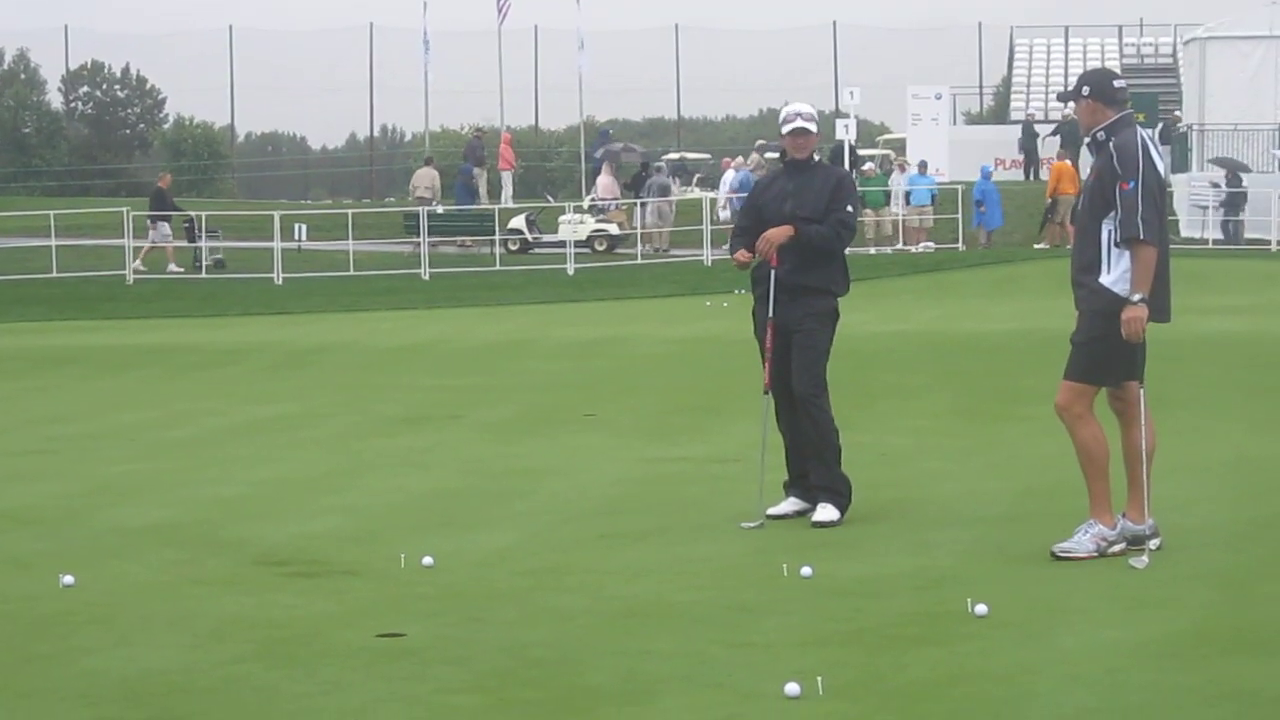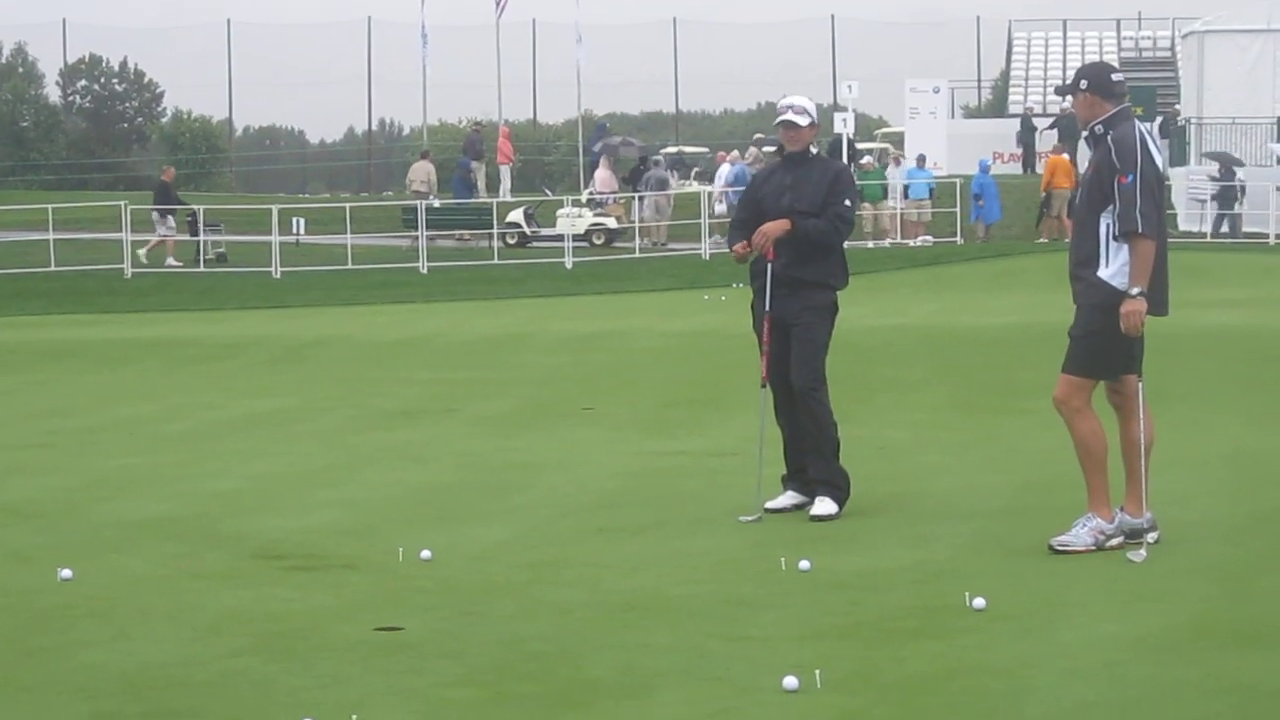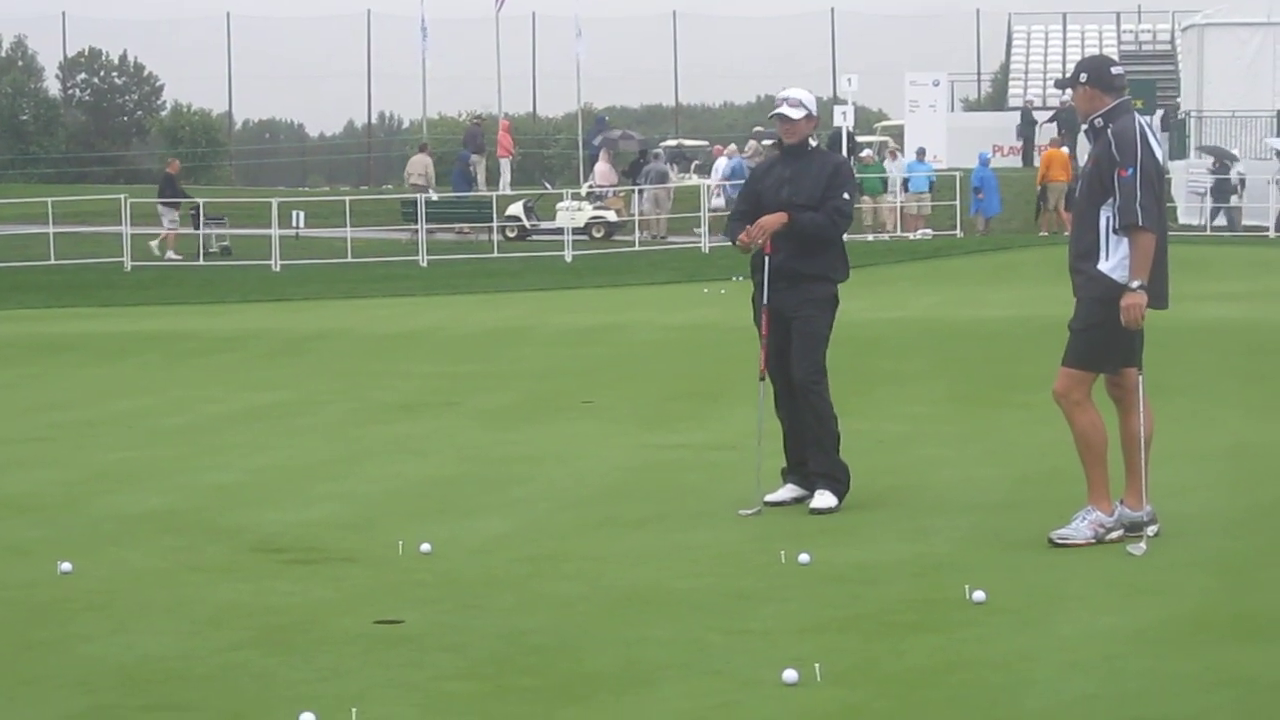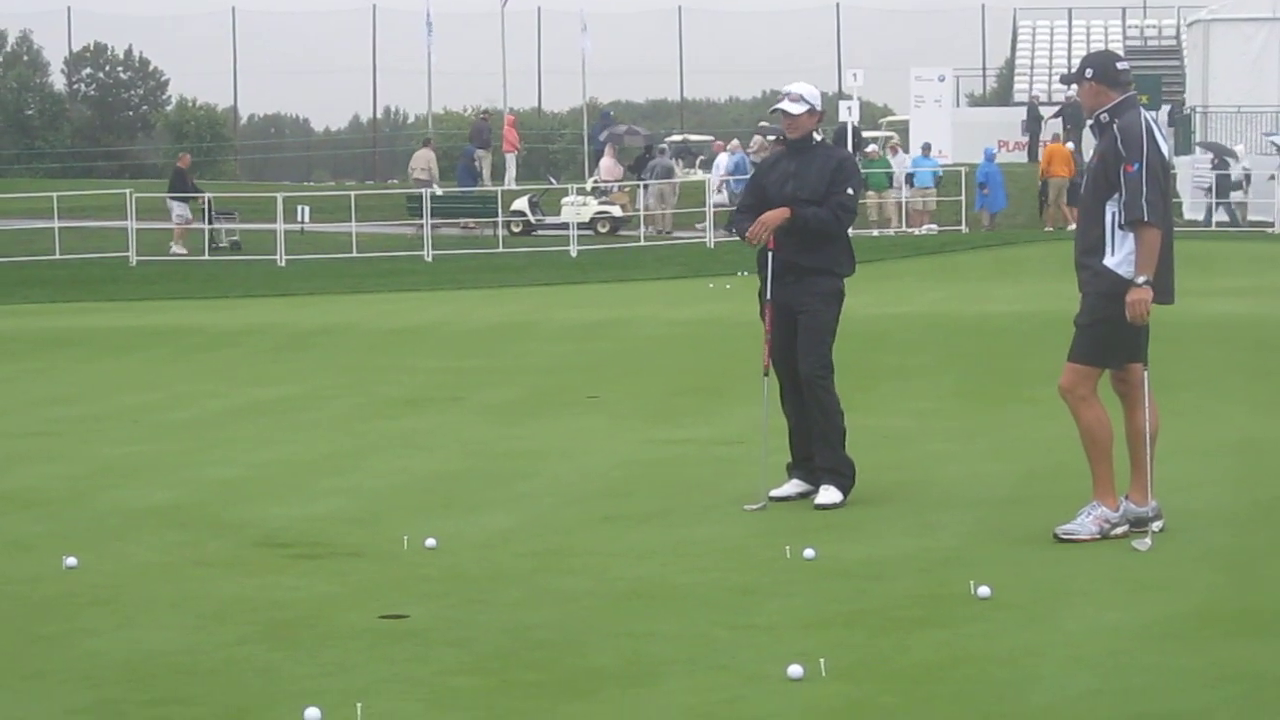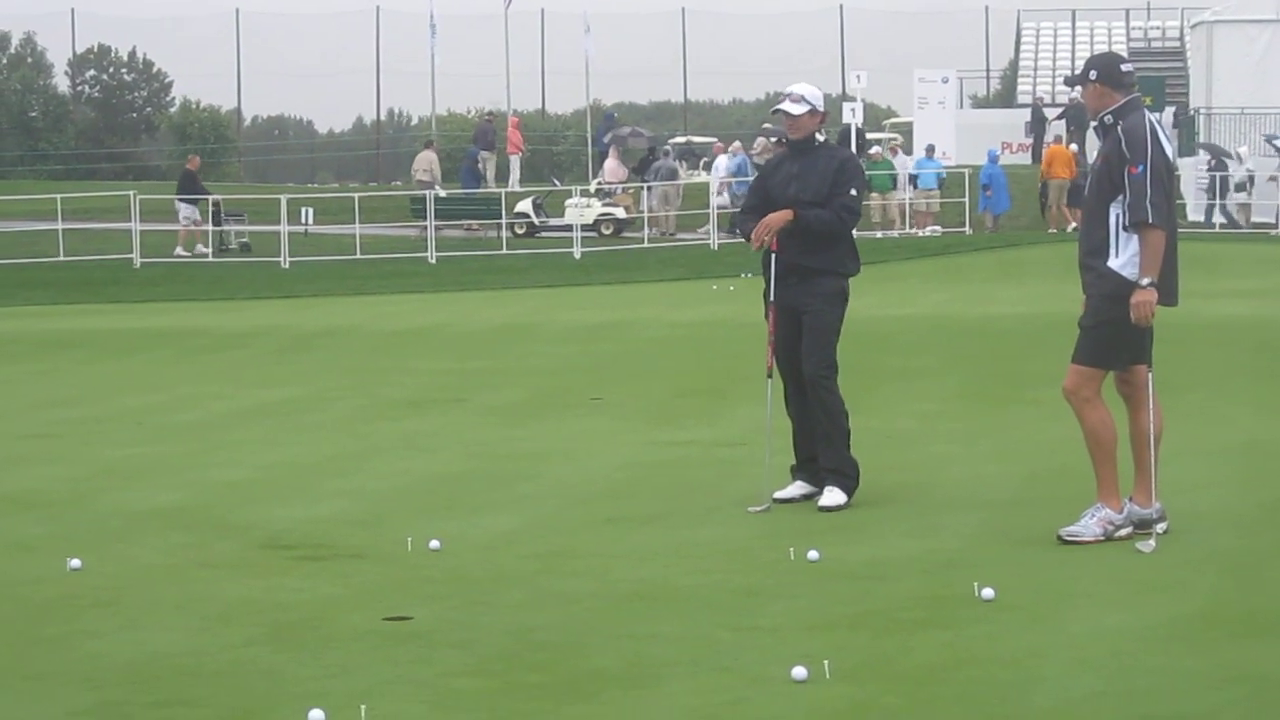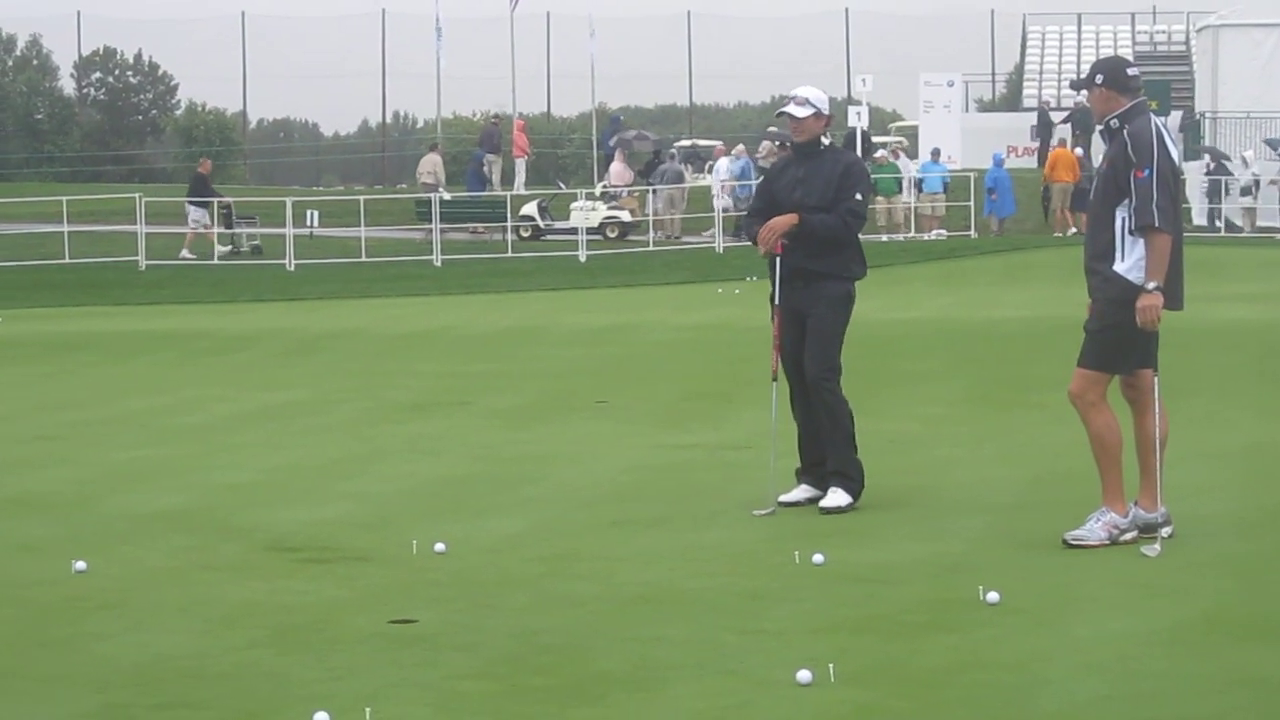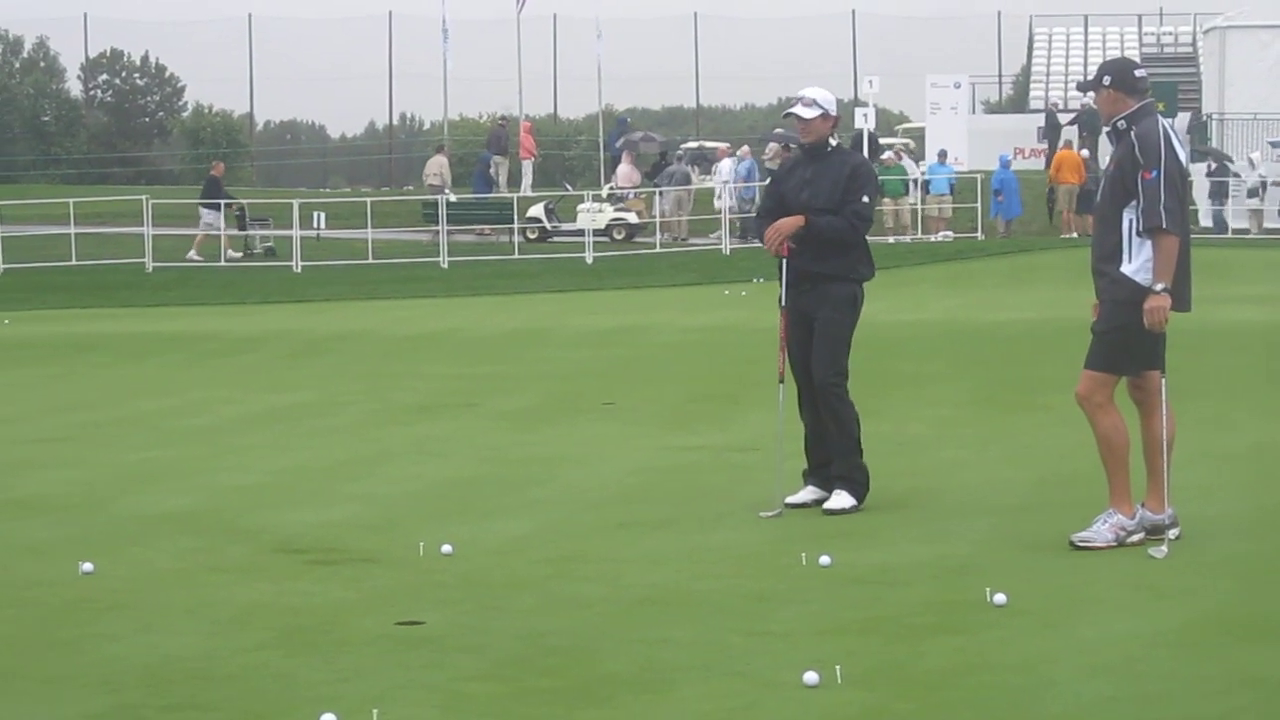
dt=0.1s
person 1, frame 1
left shoulder: (1127, 149)
right shoulder: (1117, 147)
left elbow: (1144, 232)
left wrist: (1138, 298)
left hip: (1118, 300)
right hip: (1112, 298)
left knee: (1072, 403)
right knee: (1125, 403)
left ankle: (1105, 525)
right ankle: (1137, 522)
person 1, frame 2
left shoulder: (1124, 143)
right shoulder: (1115, 141)
left elbow: (1143, 225)
left wrist: (1136, 293)
left hip: (1116, 293)
right hip: (1110, 292)
left knee: (1070, 397)
right knee: (1123, 397)
left ankle: (1102, 518)
right ankle: (1135, 515)
person 1, frame 3
left shoulder: (1124, 136)
right shoulder: (1114, 134)
left elbow: (1143, 218)
left wrist: (1137, 285)
left hip: (1116, 287)
right hip: (1110, 285)
left knee: (1070, 389)
right knee: (1123, 390)
left ankle: (1103, 511)
right ankle: (1135, 509)
person 1, frame 4
left shoulder: (1131, 132)
right shoulder: (1120, 130)
left elbow: (1149, 214)
left wrist: (1142, 282)
left hip: (1122, 282)
right hip: (1115, 281)
left knee: (1076, 385)
right knee: (1129, 386)
left ankle: (1108, 507)
right ankle: (1140, 504)
person 1, frame 5
left shoulder: (1135, 133)
right shoulder: (1123, 131)
left elbow: (1153, 215)
left wrist: (1147, 283)
left hip: (1126, 283)
right hip: (1119, 282)
left knee: (1080, 387)
right knee: (1133, 387)
left ankle: (1112, 509)
right ankle: (1144, 506)
person 1, frame 6
left shoulder: (1141, 137)
right shoulder: (1129, 135)
left elbow: (1159, 220)
left wrist: (1153, 287)
left hip: (1133, 288)
right hip: (1124, 286)
left knee: (1086, 391)
right knee: (1139, 391)
left ankle: (1117, 513)
right ankle: (1149, 510)
person 1, frame 7
left shoulder: (1148, 138)
right shoulder: (1136, 137)
left elbow: (1166, 221)
left wrist: (1161, 288)
left hip: (1139, 289)
right hip: (1131, 288)
left knee: (1093, 392)
right knee: (1146, 393)
left ankle: (1124, 515)
right ankle: (1156, 512)
person 2, frame 1
left shoulder: (836, 181)
right shoulder: (765, 185)
left elbow: (840, 234)
right elbow: (742, 233)
left wrist: (793, 231)
right wrist: (741, 252)
left hip: (815, 302)
right hip: (769, 301)
left knee: (809, 391)
right knee: (783, 395)
left ankle: (831, 493)
right ankle: (802, 489)
person 2, frame 2
left shoulder: (835, 174)
right shoulder: (764, 178)
left elbow: (838, 228)
right elbow: (740, 225)
left wrist: (790, 225)
right wrist: (740, 245)
left hip: (813, 295)
right hip: (769, 295)
left knee: (808, 385)
right knee: (782, 389)
left ankle: (830, 486)
right ankle: (799, 482)
person 2, frame 3
left shoulder: (834, 167)
right shoulder: (764, 171)
left elbow: (836, 222)
right elbow: (739, 217)
left wrist: (787, 219)
right wrist: (742, 236)
left hip: (814, 288)
right hip: (769, 288)
left knee: (809, 378)
right knee: (783, 382)
left ankle: (830, 480)
right ankle: (800, 475)
person 2, frame 4
left shoulder: (839, 162)
right shoulder: (770, 165)
left elbow: (839, 216)
right elbow: (744, 212)
left wrist: (789, 214)
right wrist: (750, 230)
left hip: (820, 282)
right hip: (777, 282)
left knee: (815, 373)
right knee: (789, 377)
left ankle: (836, 475)
right ankle: (805, 470)
person 2, frame 5
left shoulder: (842, 162)
right shoulder: (774, 166)
left elbow: (843, 218)
right elbow: (748, 213)
left wrist: (792, 216)
right wrist: (755, 232)
left hip: (824, 282)
right hip: (781, 283)
left knee: (818, 373)
right knee: (793, 378)
left ankle: (839, 476)
right ankle: (809, 472)
person 2, frame 6
left shoulder: (847, 166)
right shoulder: (781, 169)
left elbow: (848, 221)
right elbow: (755, 216)
left wrist: (797, 220)
right wrist: (762, 235)
left hip: (830, 285)
right hip: (788, 285)
left knee: (821, 376)
right knee: (798, 382)
left ankle: (845, 479)
right ankle: (814, 475)
person 2, frame 7
left shoulder: (855, 168)
right shoulder: (788, 169)
left elbow: (855, 224)
right elbow: (766, 216)
left wrist: (803, 222)
right wrist: (772, 235)
left hip: (838, 287)
right hip: (797, 287)
left knee: (828, 379)
right knee: (806, 384)
left ankle: (850, 481)
right ankle: (820, 477)
